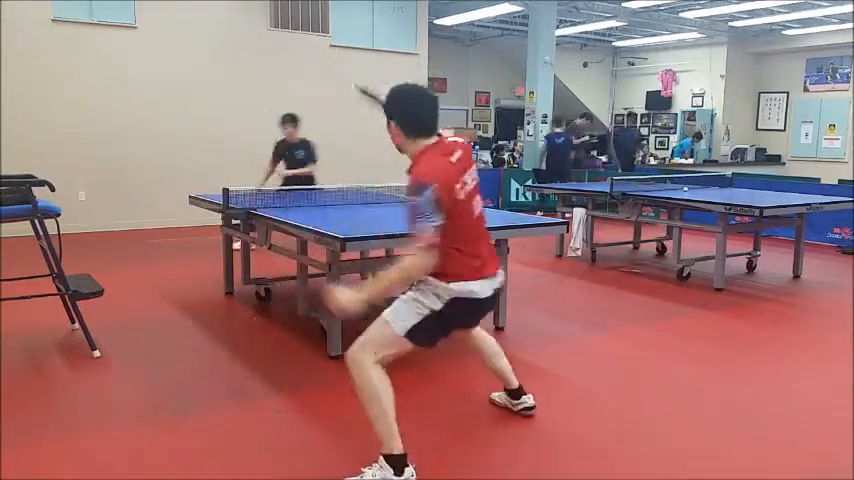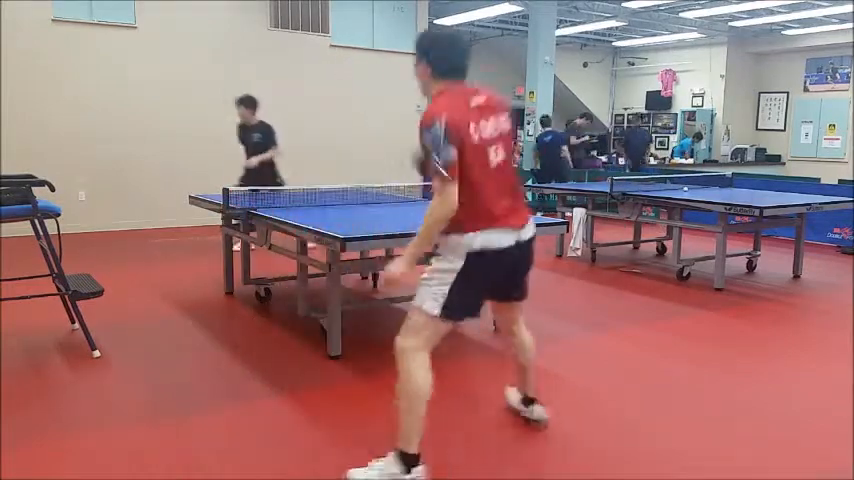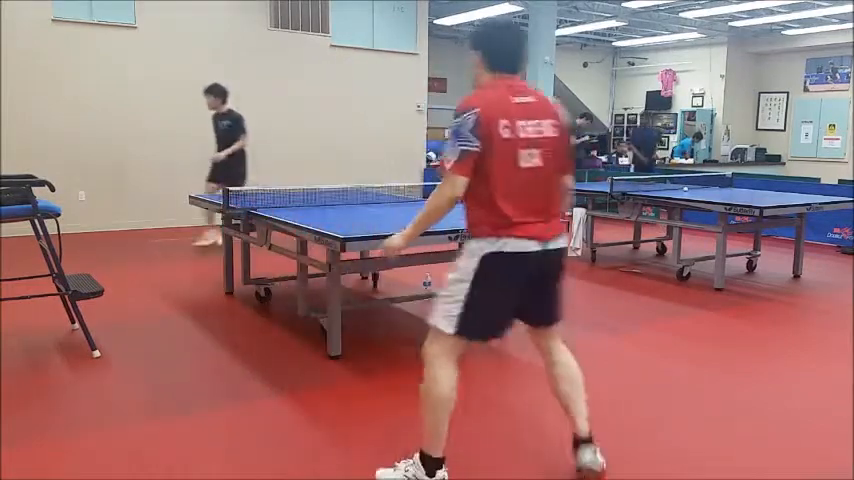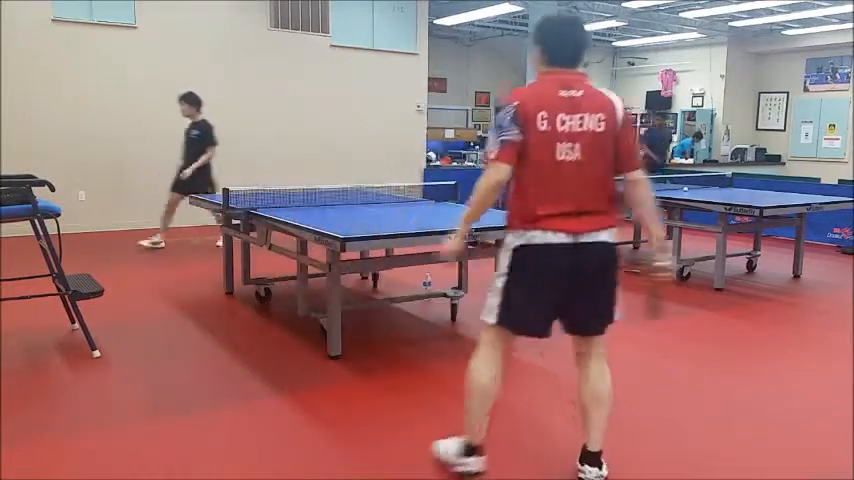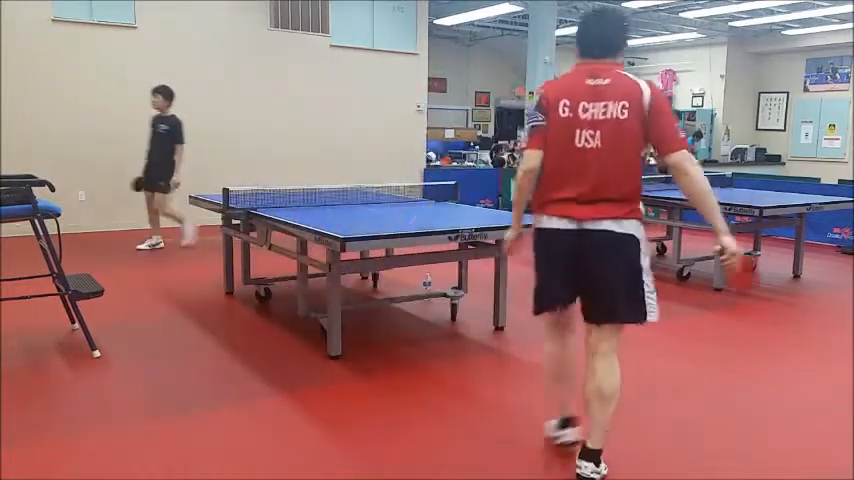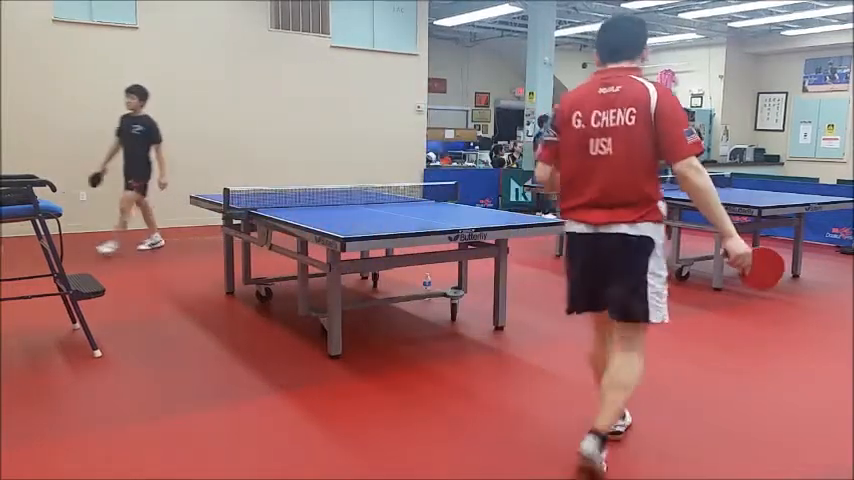
dt=0.2s
person 1, frame 1
left shoulder: (425, 178)
right shoulder: (459, 148)
left elbow: (423, 259)
left wrist: (361, 296)
left hip: (453, 287)
right hip: (487, 279)
left knee: (362, 357)
right knee: (468, 328)
right ankle: (517, 394)
person 1, frame 2
left shoulder: (439, 117)
right shoulder: (497, 105)
left elbow: (447, 203)
left wrist: (407, 259)
left hip: (475, 244)
right hip: (519, 236)
left knee: (411, 346)
right knee: (510, 320)
right ankle: (529, 400)
person 1, frame 3
left shoulder: (476, 109)
right shoulder: (553, 110)
left elbow: (454, 188)
right elbow: (565, 184)
left wrist: (408, 234)
left hip: (497, 249)
right hip: (550, 247)
left knee: (439, 353)
right knee: (552, 346)
person 1, frame 4
left shoulder: (521, 102)
right shoulder: (612, 106)
left elbow: (497, 176)
right elbow: (635, 184)
left wrist: (460, 233)
right wrist: (655, 242)
left hip: (536, 244)
right hip: (597, 244)
left knee: (491, 346)
right knee: (591, 354)
person 1, frame 5
left shoulder: (551, 93)
right shoulder: (644, 94)
left elbow: (529, 165)
right elbow: (682, 165)
left wrist: (516, 222)
right wrist: (721, 231)
left hip: (555, 228)
right hip: (616, 231)
left knee: (557, 330)
right knee: (605, 348)
left ankle: (564, 420)
person 1, frame 6
left shoulder: (569, 102)
right shoulder: (656, 96)
left elbow: (544, 175)
right elbow: (689, 172)
right wrist: (729, 235)
left hip: (582, 233)
right hip: (636, 232)
left knee: (604, 332)
right knee: (630, 345)
left ankle: (611, 418)
right ankle: (597, 437)
person 2, frame 1
left shoulder: (306, 145)
right shoulder: (280, 145)
left elbow: (311, 169)
right elbow: (273, 164)
left wrist: (291, 172)
right wrist: (262, 182)
left hip: (305, 184)
right hip: (288, 184)
person 2, frame 2
left shoulder: (266, 128)
right shoulder: (241, 128)
left elbow: (273, 152)
left wrist: (257, 159)
left hip: (268, 173)
right hip: (251, 172)
person 2, frame 3
left shoulder: (235, 117)
right shoulder: (215, 117)
left elbow: (243, 142)
left wrist: (226, 153)
left hip: (235, 162)
right hip: (220, 162)
right knee: (208, 195)
right ankle: (212, 232)
person 2, frame 4
left shoulder: (206, 127)
right shoulder: (191, 127)
left elbow: (211, 153)
left wrist: (193, 168)
left hip: (201, 174)
right hip: (185, 172)
right knee: (170, 204)
right ankle: (158, 238)
person 2, frame 5
left shoulder: (174, 123)
right shoulder: (155, 120)
left elbow: (179, 150)
left wrist: (176, 174)
right wrist: (146, 167)
left hip: (165, 170)
right hip: (152, 169)
left knee: (161, 208)
right knee: (149, 204)
left ankle: (186, 224)
right ankle: (156, 238)
person 2, frame 6
left shoulder: (149, 124)
right shoulder: (124, 120)
left elbow: (158, 150)
right elbow: (117, 144)
left wrist: (162, 175)
right wrist: (105, 163)
left hip: (141, 171)
right hip: (129, 170)
left knee: (124, 205)
right knee: (142, 205)
left ankle: (113, 243)
right ankle: (155, 237)
